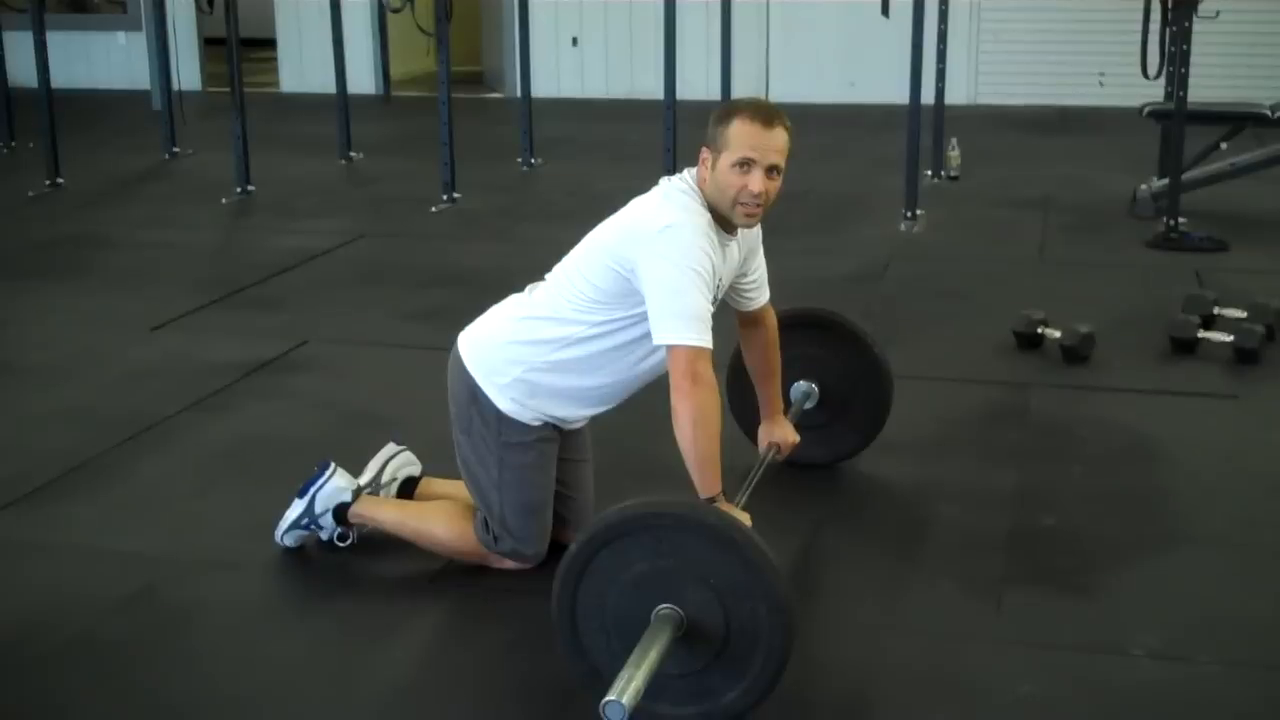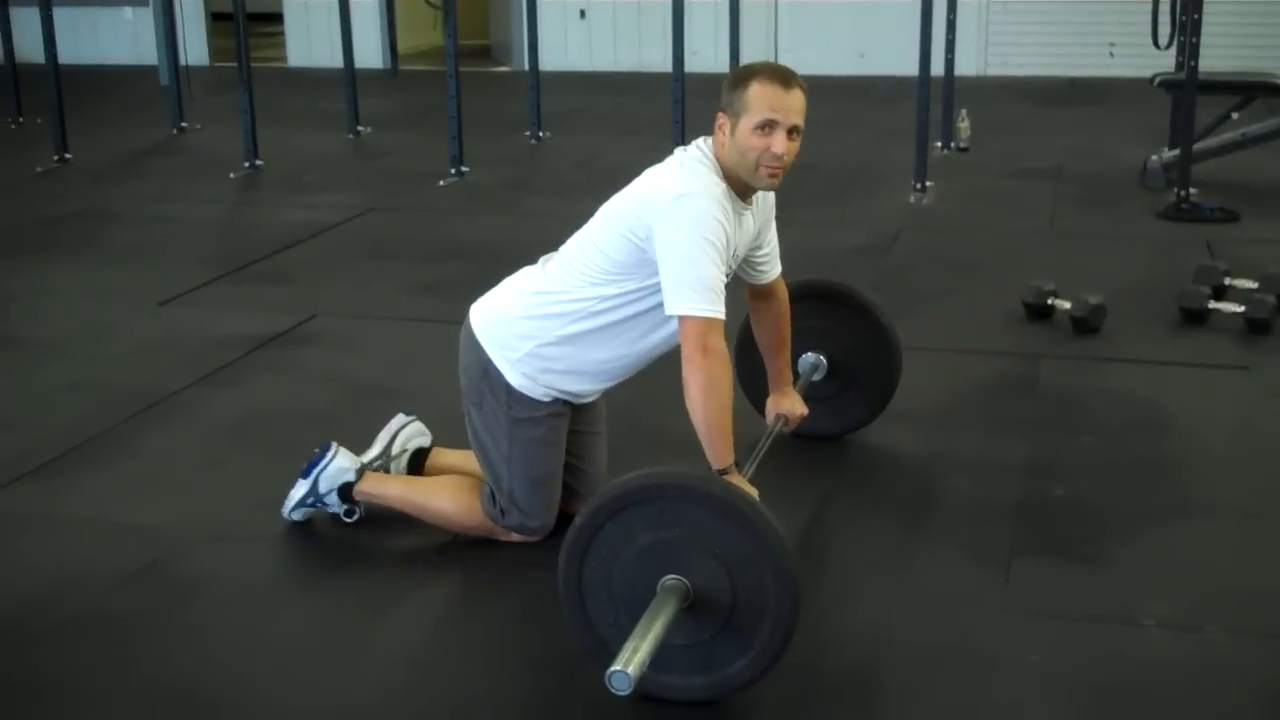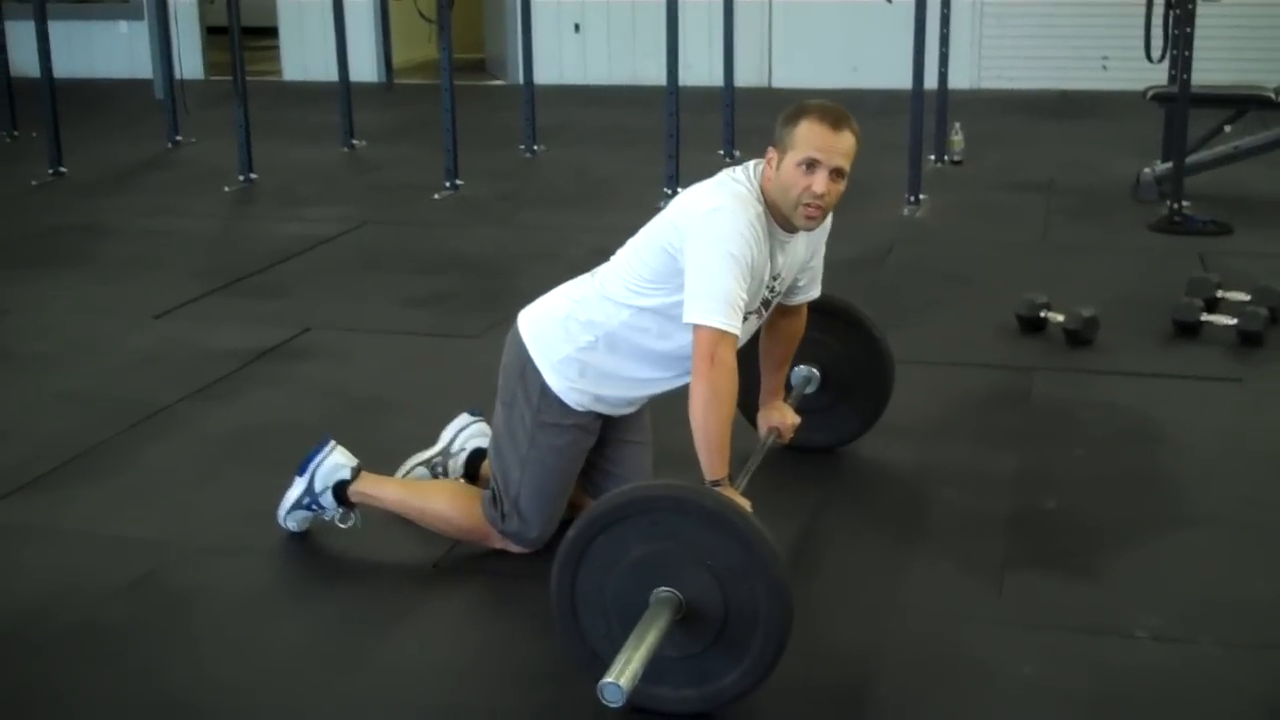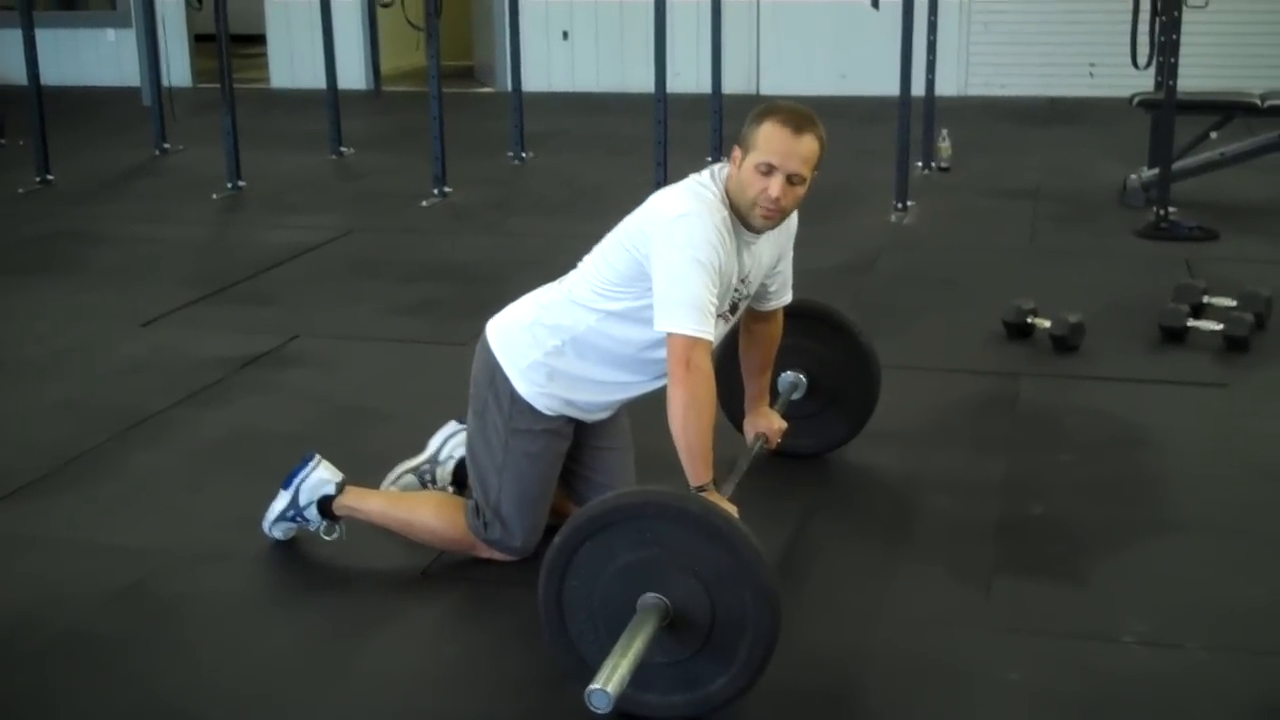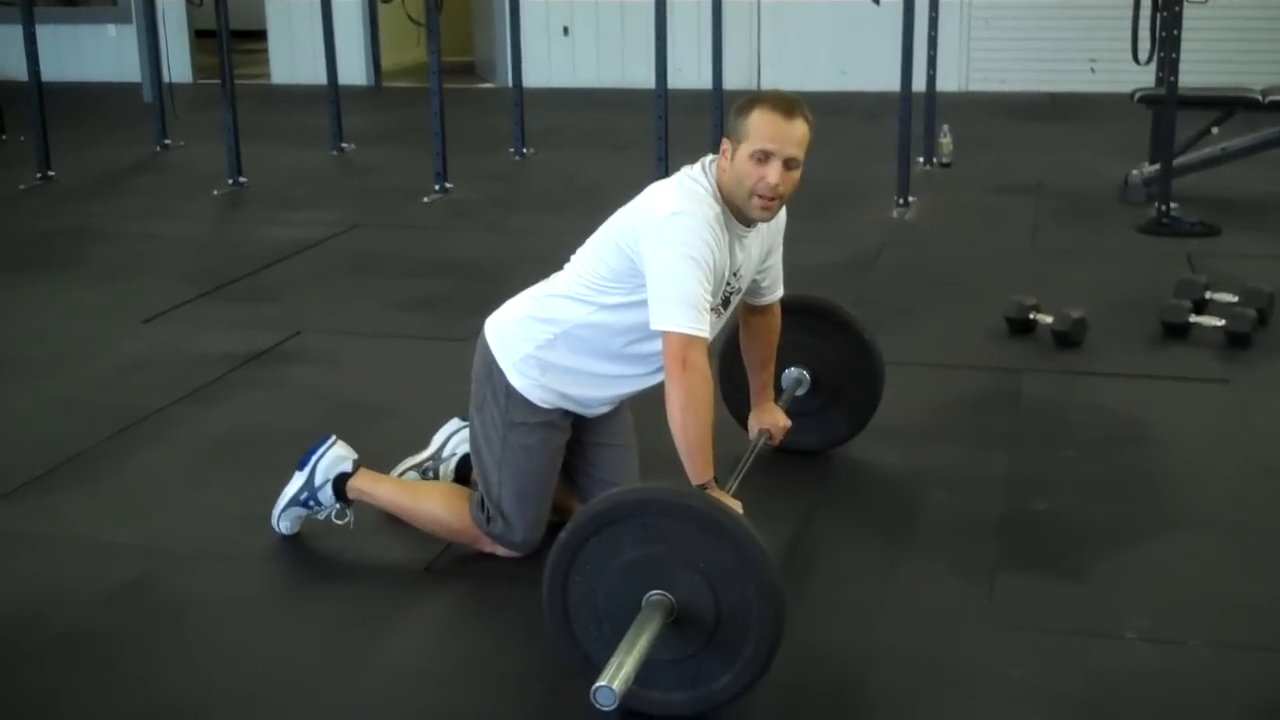
dt=1s
person 1, frame 1
left shoulder: (737, 217)
right shoulder: (678, 232)
left elbow: (756, 317)
right elbow: (691, 380)
left wrist: (773, 415)
right wrist: (714, 504)
left hip: (545, 385)
right hip: (505, 384)
left knee: (567, 529)
right knee: (515, 549)
left ankle: (403, 485)
right ankle: (345, 503)
person 1, frame 2
left shoulder: (754, 190)
right shoulder: (694, 201)
left elbow: (767, 289)
right elbow: (703, 350)
left wrist: (781, 387)
right wrist: (726, 476)
left hip: (560, 356)
right hip: (518, 358)
left knee: (578, 500)
right knee: (522, 523)
left ankle: (412, 457)
right ankle: (350, 480)
person 1, frame 3
left shoulder: (809, 214)
right shoulder: (726, 218)
left elbow: (787, 306)
right elbow: (712, 360)
left wrist: (772, 401)
right wrist: (718, 487)
left hip: (611, 377)
right hip: (561, 366)
right knee: (517, 532)
left ankle: (474, 455)
right ankle: (345, 481)
person 1, frame 4
left shoulder: (774, 217)
right shoulder: (691, 222)
left elbow: (763, 312)
right elbow: (688, 365)
left wrist: (757, 407)
right wrist: (704, 493)
left hip: (588, 386)
right hip: (532, 372)
right knee: (504, 541)
left ankle: (463, 459)
right ankle: (329, 494)
person 1, frame 5
left shoulder: (764, 211)
right shoulder: (682, 219)
left elbow: (760, 306)
right elbow: (685, 364)
left wrist: (763, 403)
right wrist: (705, 490)
left hip: (590, 381)
right hip: (530, 368)
right knee: (509, 537)
left ankle: (466, 459)
right ankle: (342, 477)
